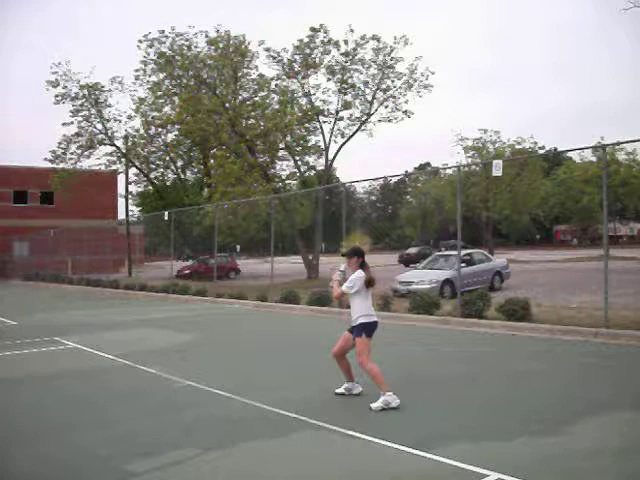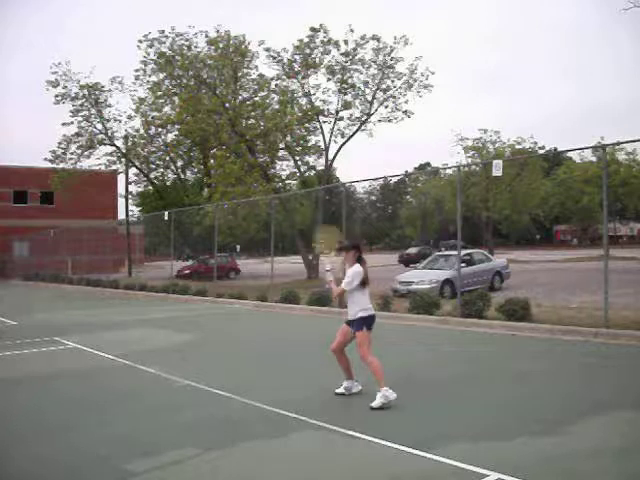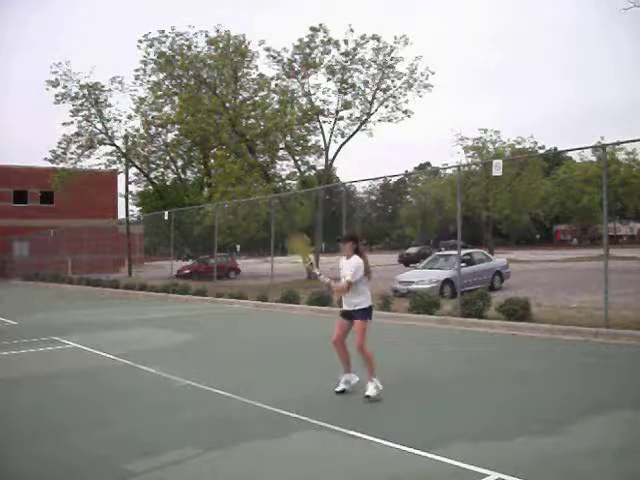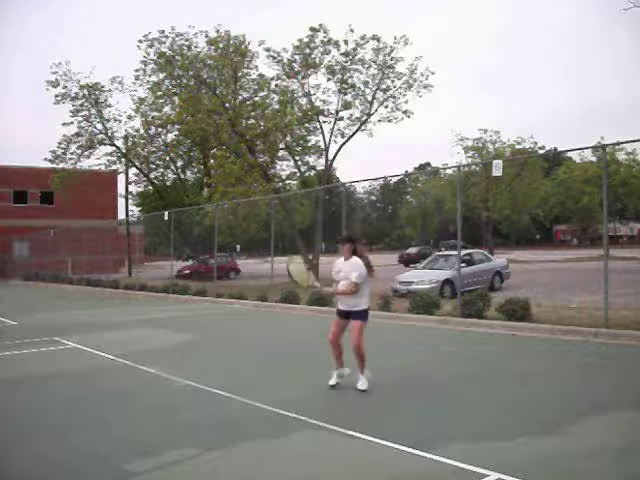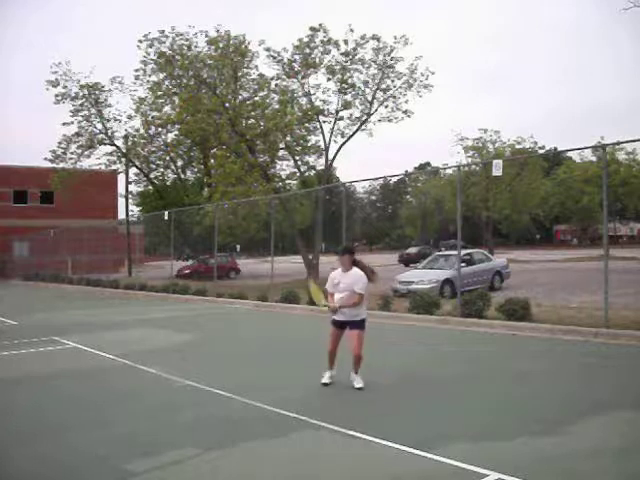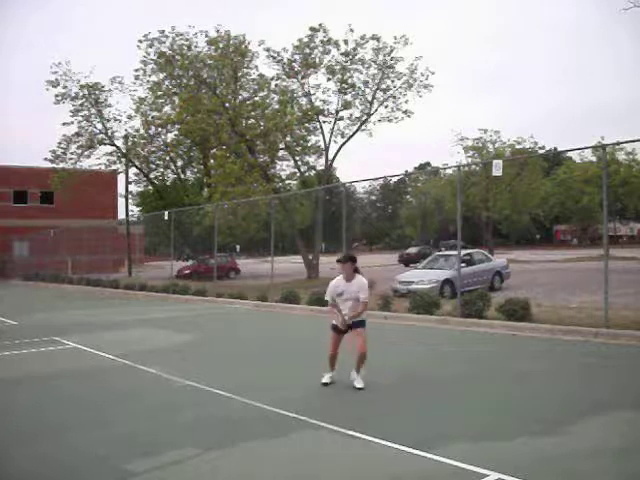
dt=0.1s
person 1, frame 1
left shoulder: (357, 277)
right shoulder: (357, 276)
left elbow: (337, 295)
right elbow: (352, 297)
left wrist: (335, 281)
left hip: (365, 323)
right hip: (358, 323)
left knee: (363, 362)
right knee: (337, 353)
left ankle: (388, 397)
right ankle: (352, 385)
person 1, frame 2
left shoulder: (355, 271)
right shoulder: (351, 270)
left elbow: (337, 294)
right elbow: (346, 293)
left wrist: (331, 283)
right wrist: (334, 285)
left hip: (363, 316)
right hip: (354, 317)
left knee: (365, 355)
right knee: (336, 348)
left ankle: (385, 392)
right ankle: (351, 383)
person 1, frame 3
left shoulder: (357, 263)
right shoulder: (343, 262)
left elbow: (344, 288)
right elbow: (341, 285)
left wrist: (331, 284)
right wrist: (333, 283)
left hip: (362, 308)
right hip: (348, 307)
left knee: (360, 345)
right knee: (337, 340)
left ankle: (373, 381)
right ankle: (349, 376)
person 1, frame 4
left shoulder: (358, 265)
right shoulder: (338, 263)
left elbow: (353, 290)
right elbow: (337, 284)
left wrist: (333, 291)
right wrist: (334, 289)
left hip: (359, 308)
right hip: (343, 307)
left knee: (356, 345)
right knee: (333, 339)
left ankle: (362, 375)
right ankle: (340, 371)
person 1, frame 5
left shoulder: (359, 275)
right shoulder: (334, 275)
left elbow: (359, 300)
right elbow: (330, 295)
left wrist: (339, 305)
right wrist: (332, 304)
left hip: (356, 318)
right hip: (339, 316)
left knee: (356, 353)
right knee: (331, 349)
left ankle: (355, 374)
right ankle: (330, 372)
person 1, frame 6
left shoulder: (362, 282)
right shoulder: (334, 284)
left elbow: (364, 306)
right elbow: (332, 305)
left wrist: (349, 317)
right wrist: (339, 318)
left hip: (357, 319)
right hip: (339, 321)
left knee: (362, 351)
right knee: (332, 353)
left ankle: (356, 374)
right ankle: (330, 373)
